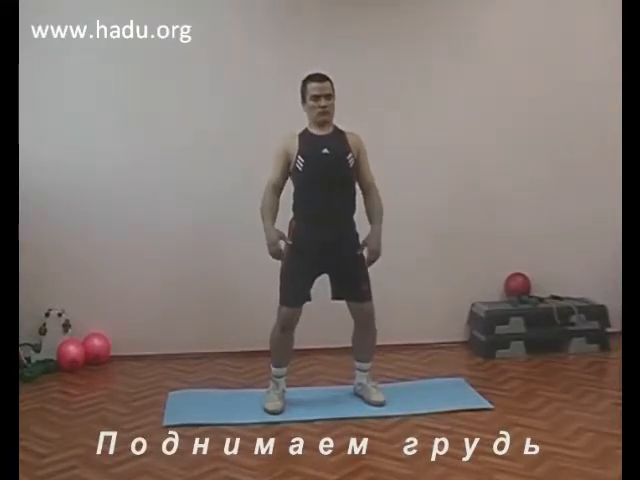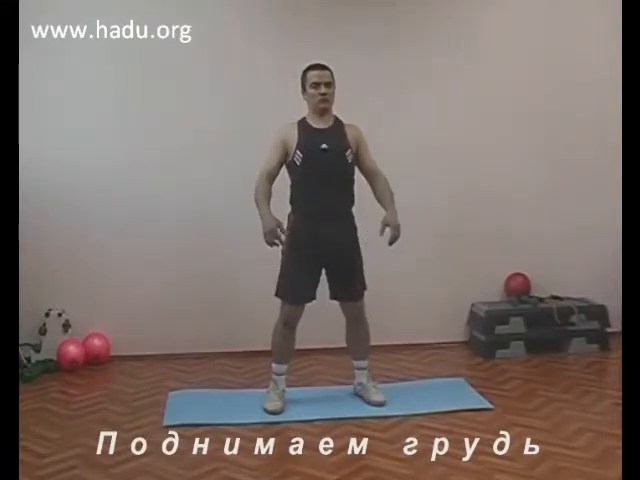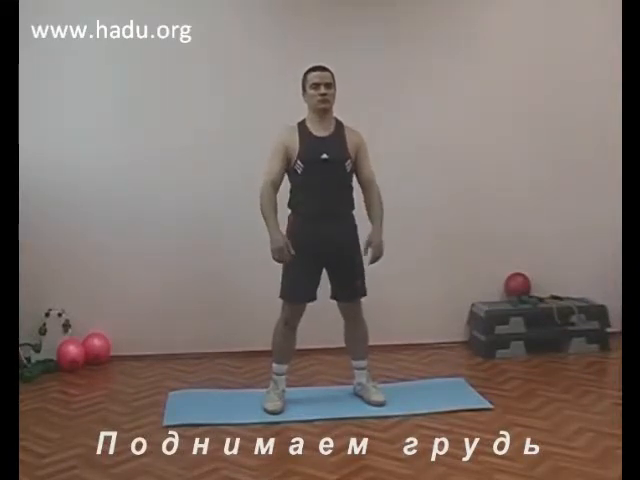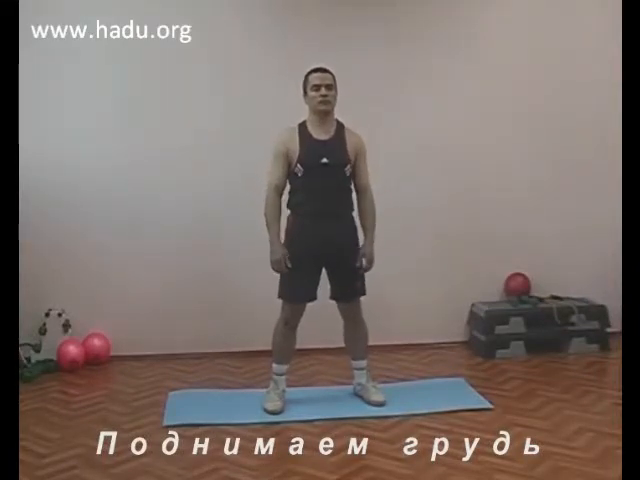
dt=0.4s
person 1, frame 1
left shoulder: (352, 142)
right shoulder: (291, 145)
left elbow: (369, 189)
right elbow: (273, 189)
left wrist: (376, 230)
right wrist: (269, 228)
left hip: (345, 240)
right hip: (303, 240)
left knee: (365, 314)
right knee: (286, 317)
left ankle: (363, 380)
right ankle: (277, 386)
person 1, frame 2
left shoulder: (351, 133)
right shoulder: (289, 134)
left elbow: (374, 175)
right elbow: (265, 178)
left wrist: (391, 210)
right wrist: (265, 214)
left hip: (343, 233)
right hip: (302, 234)
left knee: (355, 311)
right knee: (289, 314)
left ankle: (363, 380)
right ankle: (277, 385)
person 1, frame 3
left shoulder: (352, 138)
right shoulder: (289, 138)
left elbow: (369, 186)
right elbow: (269, 187)
left wrist: (377, 229)
right wrist: (274, 232)
left hip: (344, 234)
right hip: (303, 235)
left knee: (353, 311)
right knee: (290, 313)
left ankle: (362, 380)
right ankle: (277, 385)
person 1, frame 4
left shoulder: (352, 140)
right shoulder: (289, 140)
left elbow: (364, 193)
right elbow: (274, 193)
left wrist: (369, 241)
right wrist: (275, 242)
left hip: (343, 235)
right hip: (302, 235)
left knee: (352, 311)
right knee: (290, 314)
left ankle: (362, 380)
right ankle: (277, 386)
